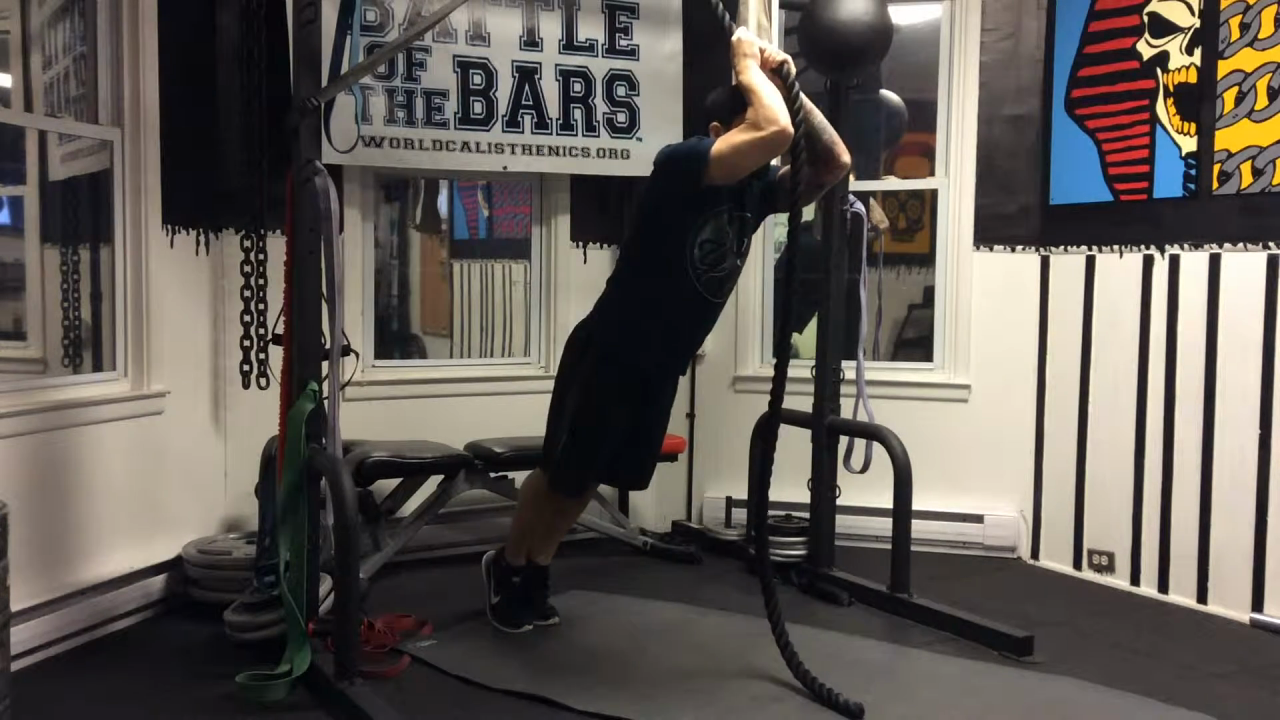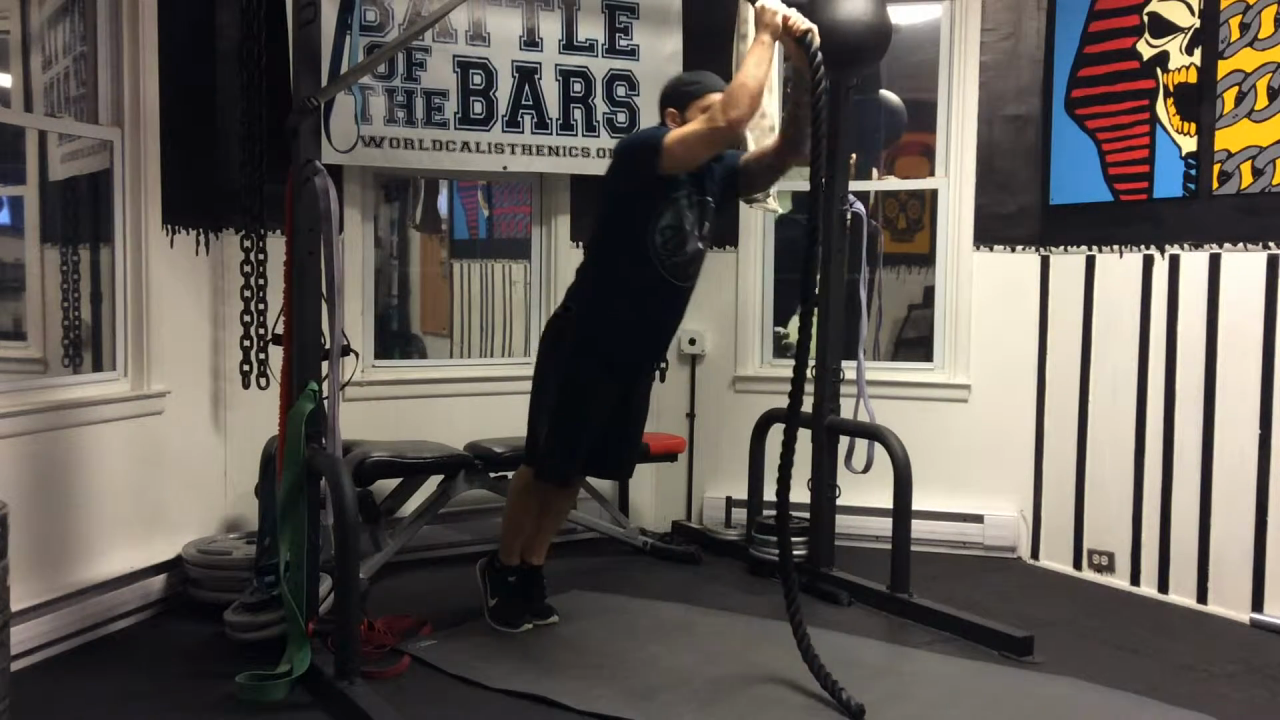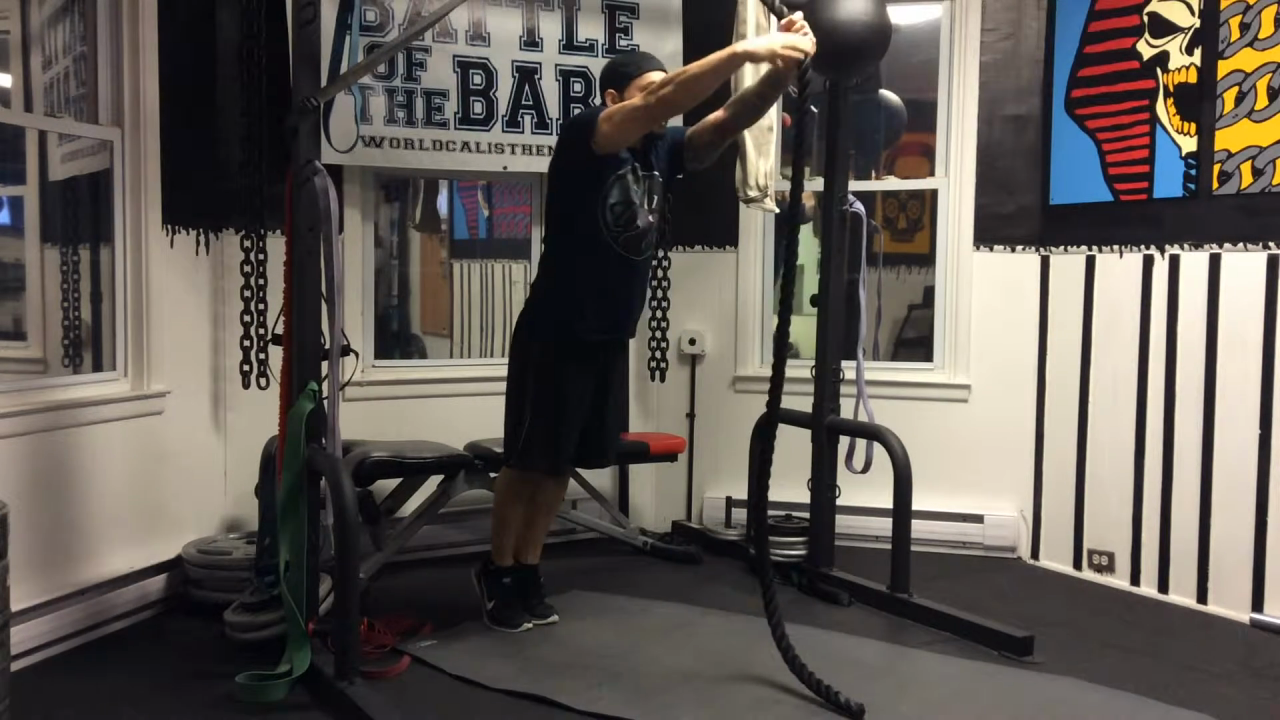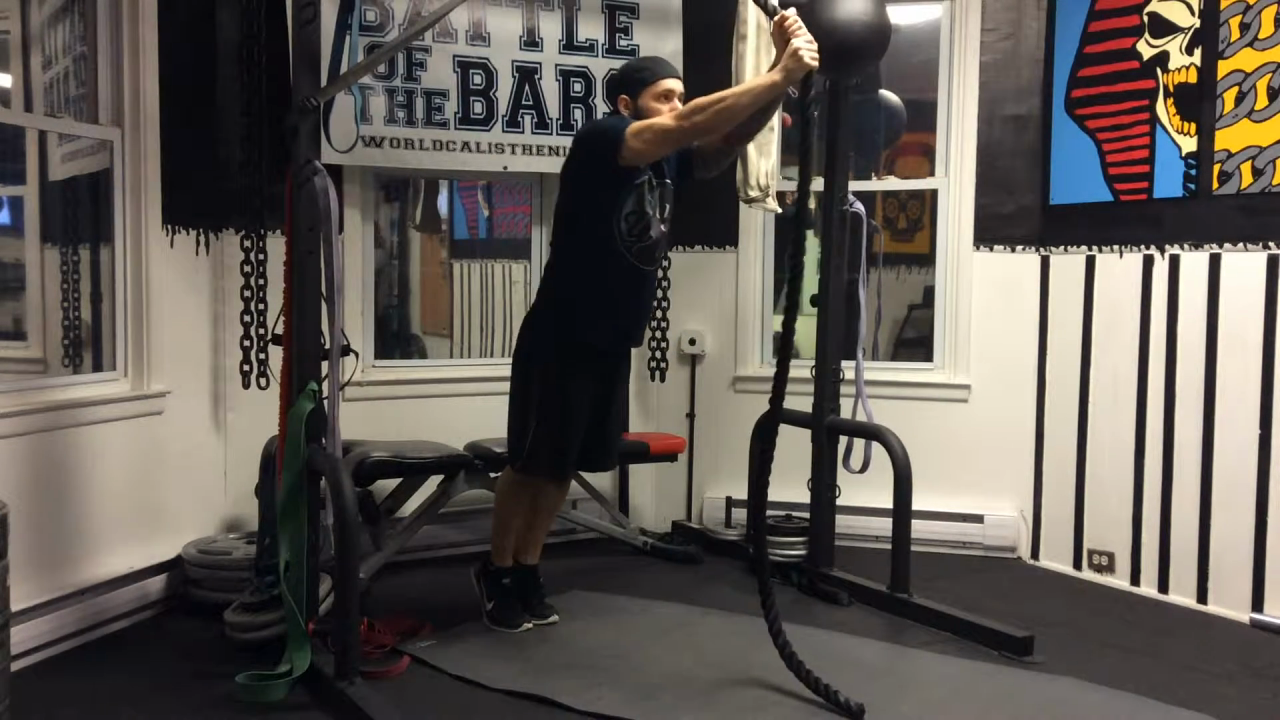
dt=0.5s
person 1, frame 1
left shoulder: (757, 187)
right shoulder: (680, 165)
left elbow: (833, 163)
right elbow: (776, 133)
left wrist: (785, 83)
right wrist: (747, 67)
left hip: (662, 367)
right hip: (608, 355)
left knee: (589, 478)
right knee: (564, 473)
left ankle: (534, 572)
right ankle: (507, 567)
person 1, frame 2
left shoulder: (718, 174)
right shoulder: (641, 154)
left elbow: (792, 148)
right elbow: (730, 121)
left wrist: (803, 65)
left hip: (639, 355)
right hip: (583, 346)
left knee: (578, 472)
right knee: (549, 466)
left ankle: (531, 572)
right ankle: (503, 570)
person 1, frame 3
left shoulder: (661, 149)
right shoulder: (583, 136)
left elbow: (729, 121)
right elbow: (664, 102)
left wrist: (780, 69)
right wrist: (752, 48)
left hip: (610, 337)
right hip: (555, 336)
left knee: (562, 462)
right knee: (529, 460)
left ankle: (527, 571)
right ankle: (497, 574)
person 1, frame 4
left shoulder: (670, 159)
right shoulder: (599, 141)
left elbow: (735, 133)
right elbow: (690, 126)
left wrist: (782, 72)
right wrist: (778, 75)
left hip: (614, 343)
right hip: (561, 340)
left knee: (563, 466)
right knee: (533, 463)
left ankle: (526, 572)
right ankle: (496, 573)
